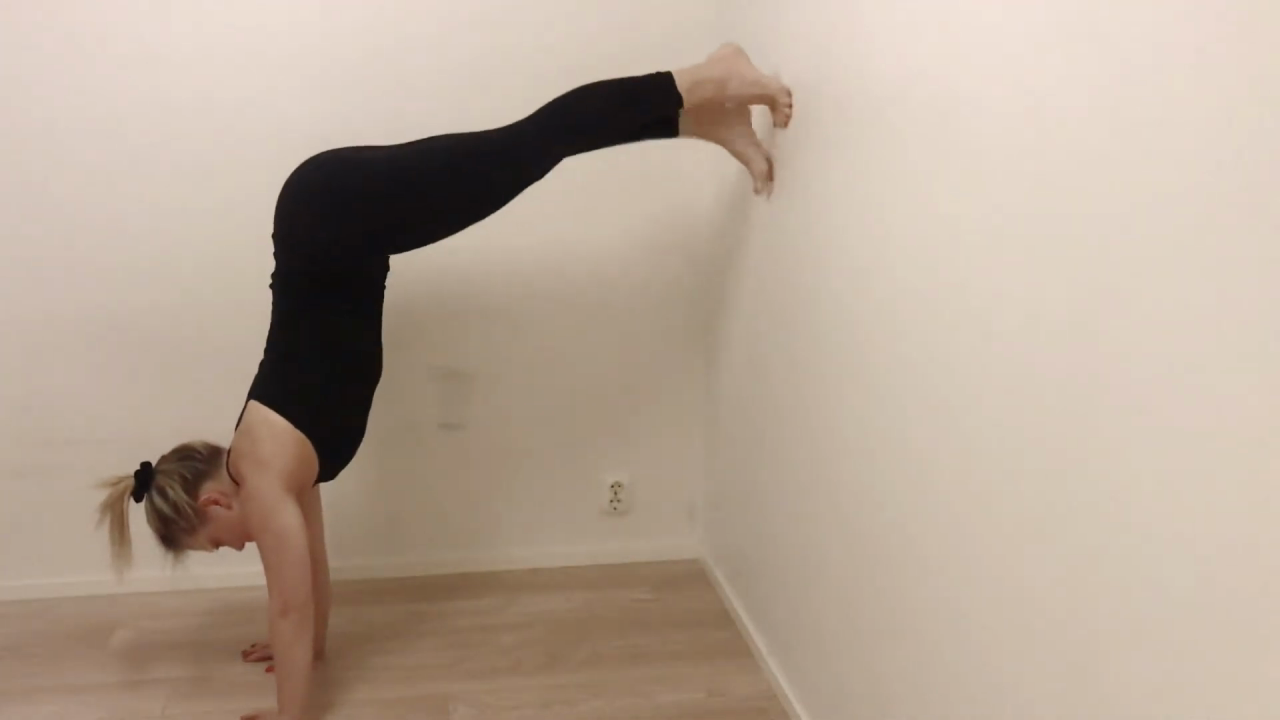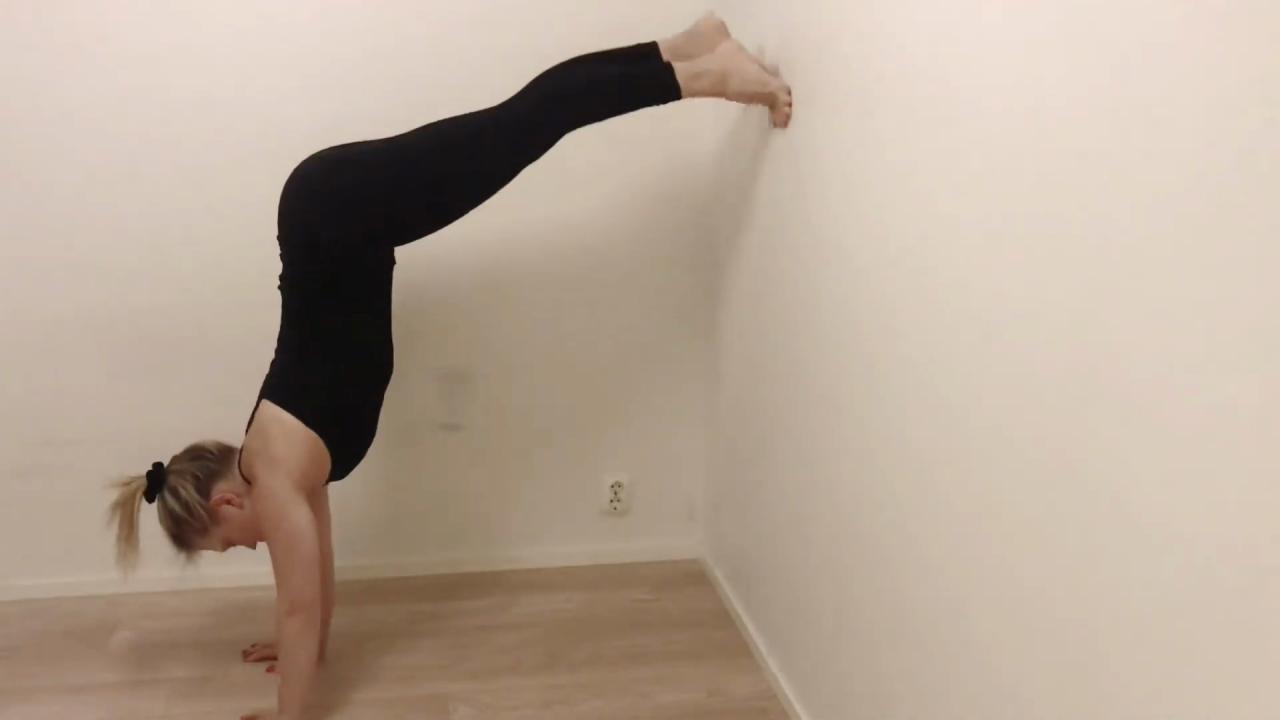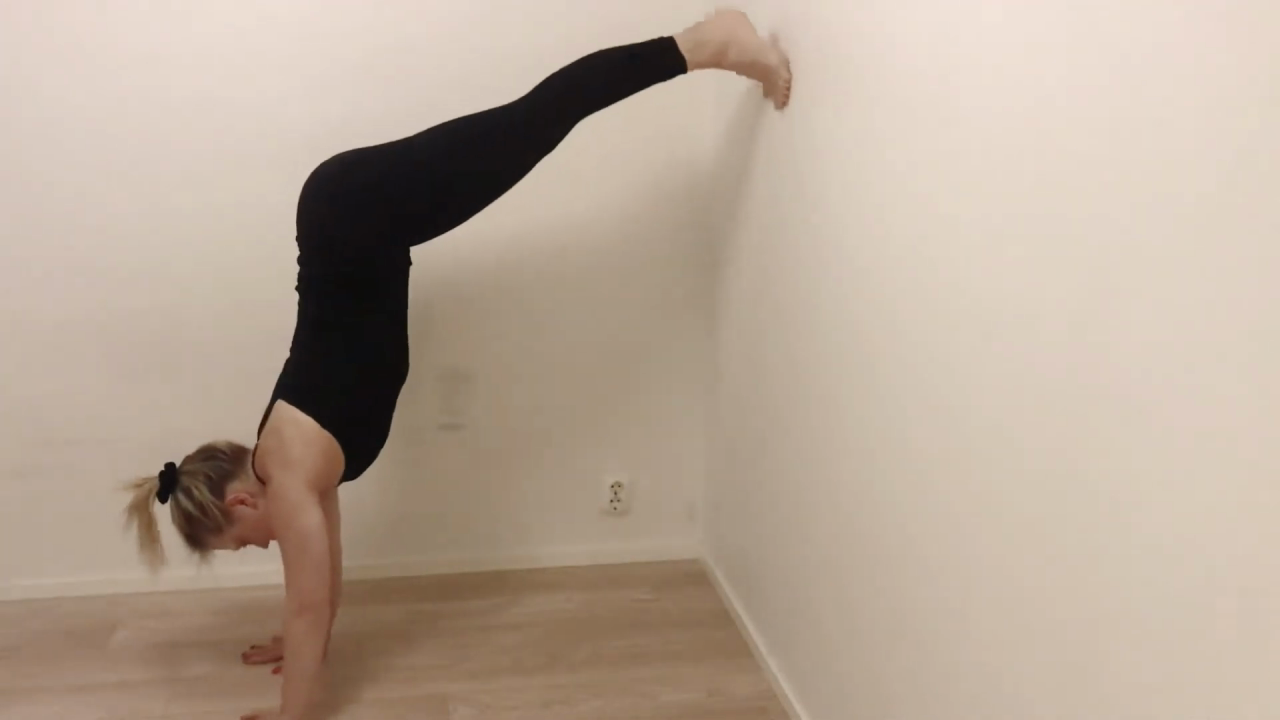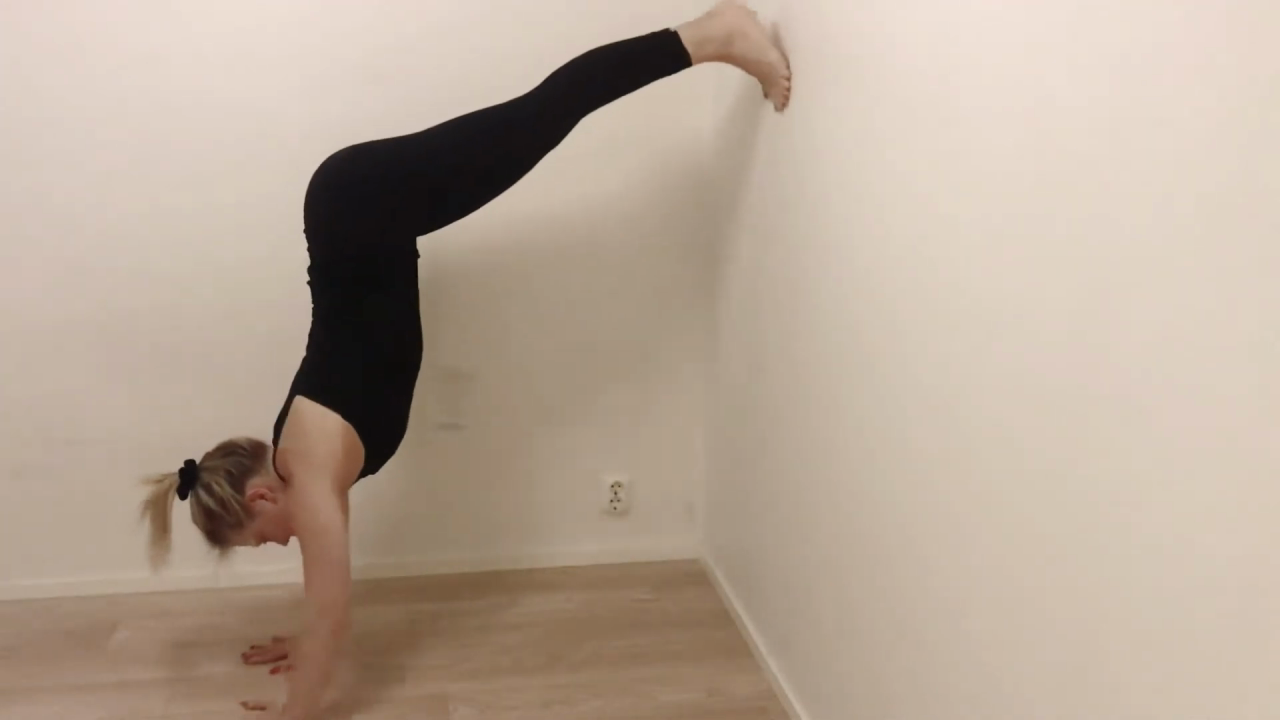
dt=0.2s
person 1, frame 1
left shoulder: (263, 478)
right shoulder: (271, 464)
left elbow: (290, 608)
right elbow: (309, 551)
right wrist: (310, 641)
left hip: (339, 209)
right hip: (337, 214)
left knee: (529, 146)
right knee: (527, 148)
left ankle: (703, 85)
person 1, frame 2
left shoulder: (273, 477)
right shoulder: (277, 462)
left elbow: (298, 606)
right elbow: (315, 554)
right wrist: (309, 643)
left hip: (342, 208)
right hip: (337, 210)
left knee: (522, 123)
right knee: (521, 121)
left ankle: (703, 72)
person 1, frame 3
left shoulder: (288, 477)
right shoulder: (290, 463)
left elbow: (308, 608)
right elbow: (318, 580)
right wrist: (301, 646)
left hip: (357, 211)
right hip: (353, 214)
left knee: (531, 117)
right knee: (527, 122)
left ankle: (706, 44)
person 1, frame 4
left shoulder: (308, 472)
right shoulder: (298, 460)
left elbow: (329, 598)
right elbow: (324, 549)
right wrist: (311, 643)
left hip: (365, 206)
right hip: (360, 212)
left knee: (538, 113)
right knee: (534, 116)
